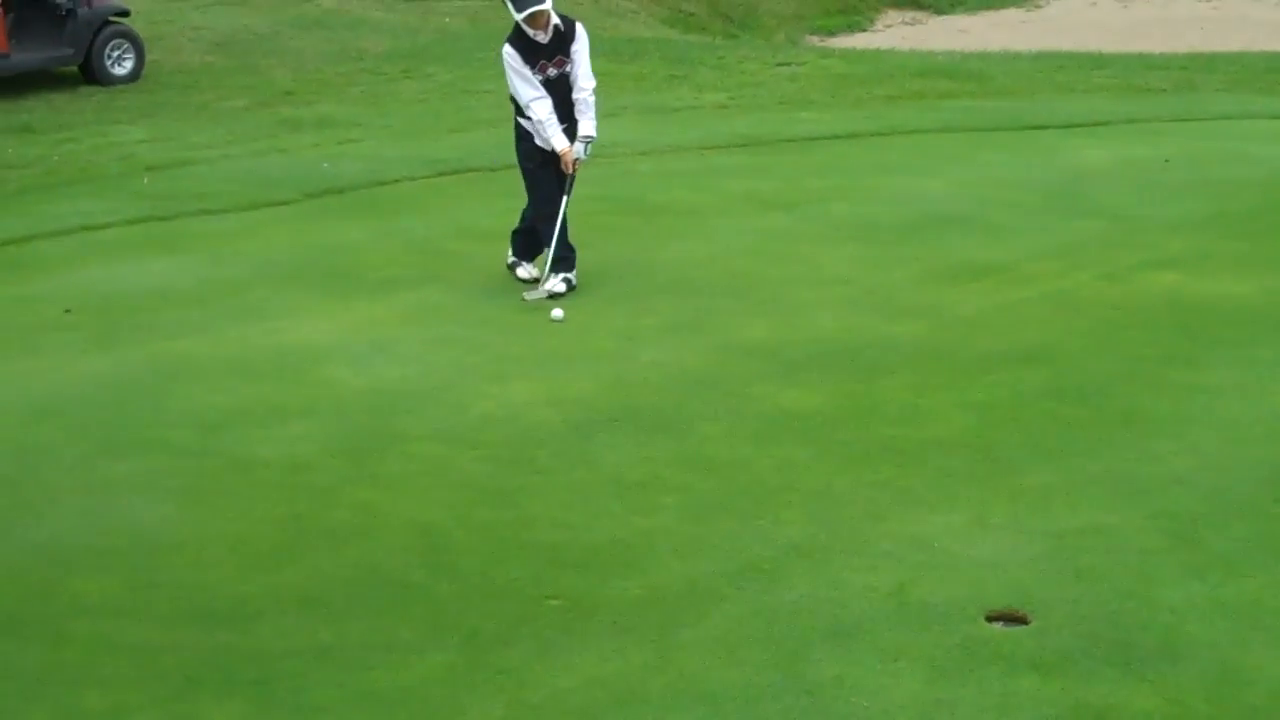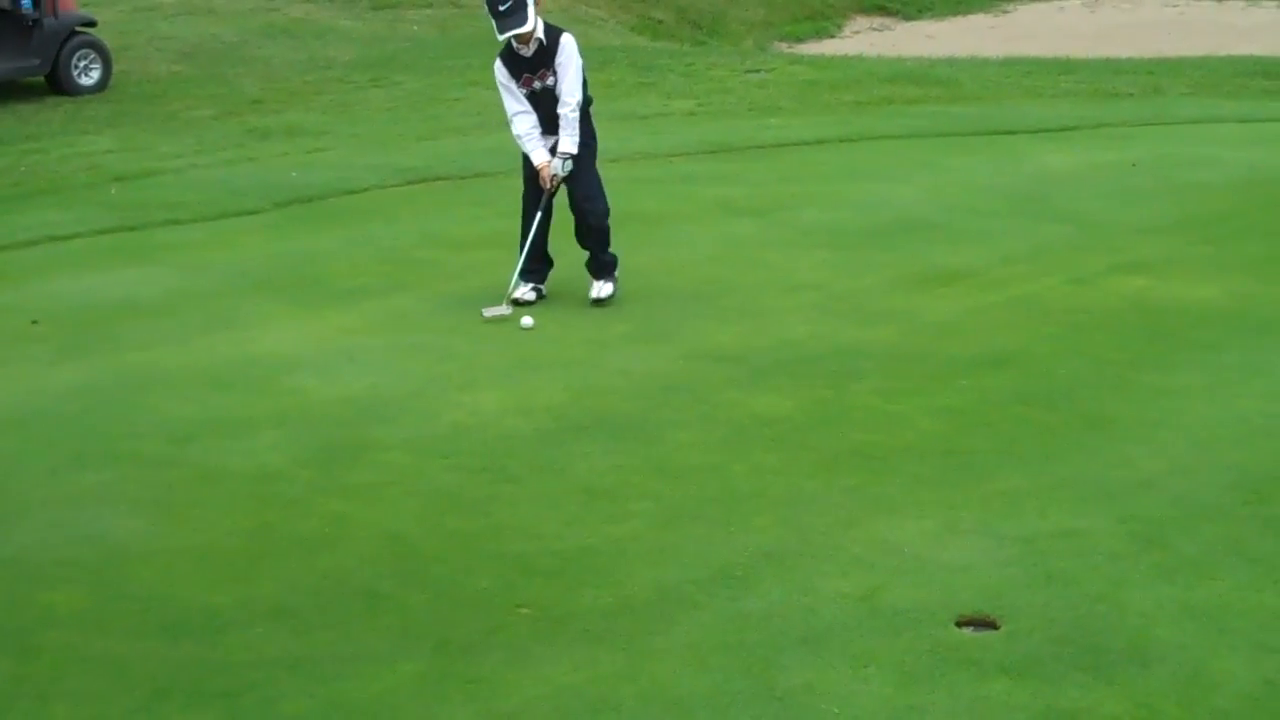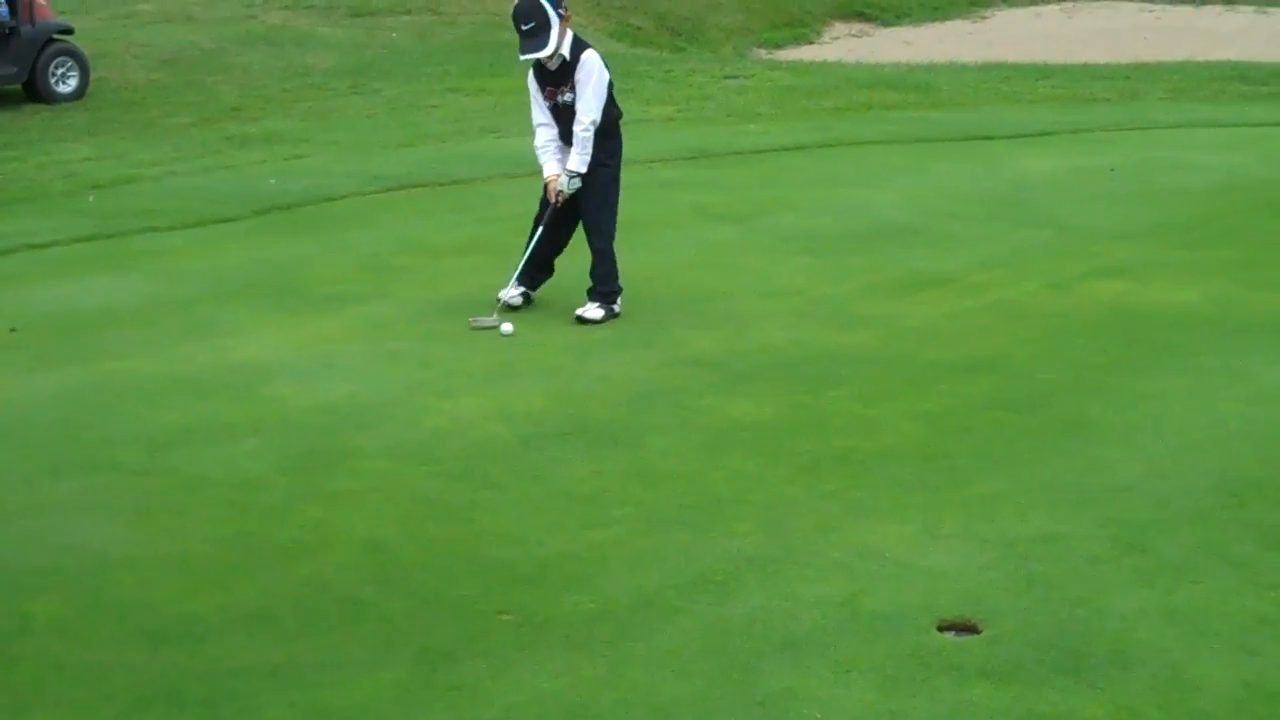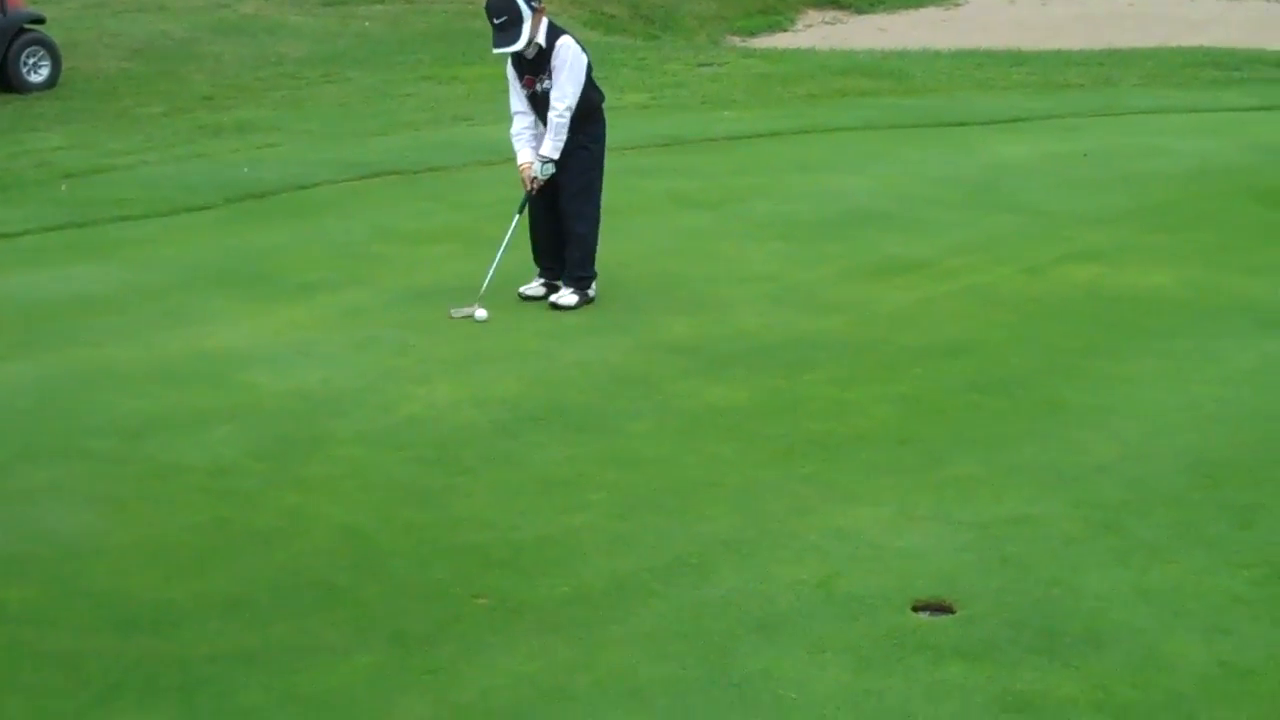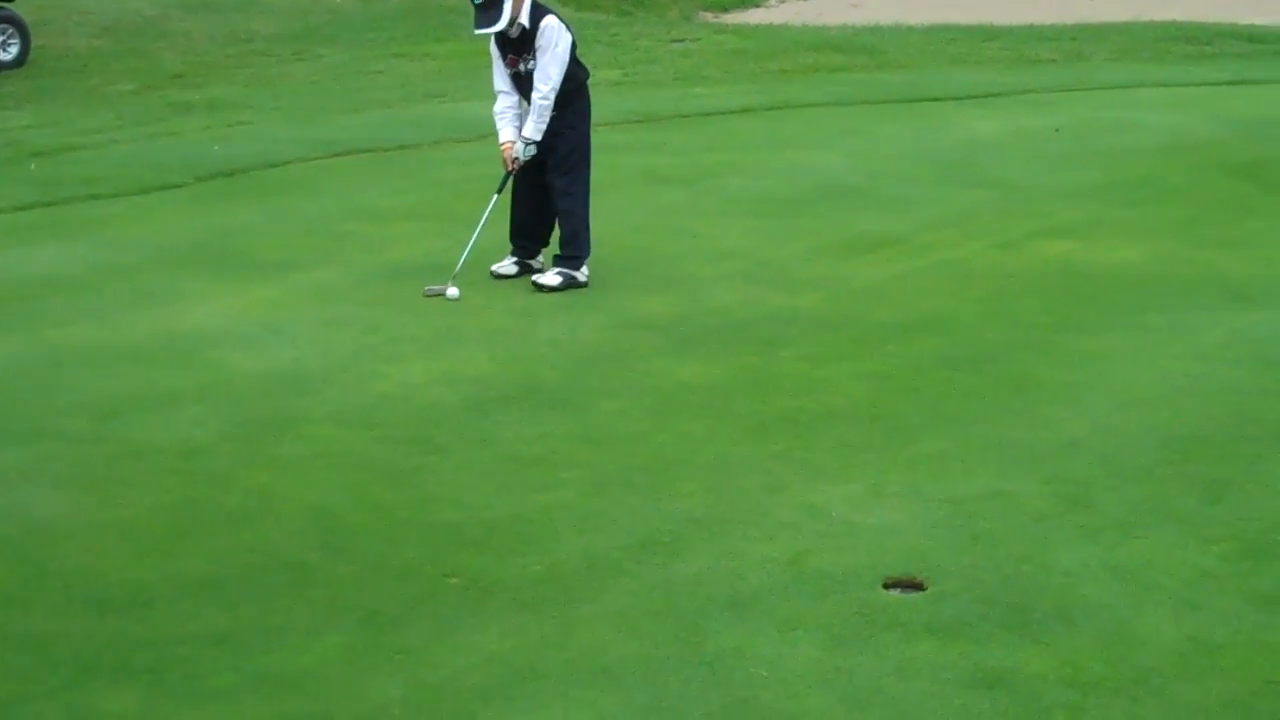
dt=0.4s
person 1, frame 1
left shoulder: (573, 32)
right shoulder: (513, 50)
left elbow: (584, 87)
right elbow: (535, 102)
left wrist: (584, 136)
right wrist: (560, 145)
left hip: (570, 126)
right hip: (534, 132)
left knee: (551, 199)
right knee: (546, 199)
left ankle: (522, 252)
right ankle: (562, 268)
person 1, frame 2
left shoulder: (562, 43)
right shoulder: (505, 64)
left elbow: (570, 104)
right elbow: (521, 116)
left wrist: (564, 154)
right wrist: (540, 159)
left hip: (575, 137)
right hip: (539, 144)
left knee: (589, 203)
right knee: (533, 208)
left ankle: (604, 271)
right ankle: (532, 277)
person 1, frame 3
left shoulder: (587, 59)
right shoulder: (537, 71)
left elbow: (588, 121)
right elbow: (544, 126)
left wrist: (573, 171)
right wrist: (551, 171)
left hip: (599, 151)
right hip: (566, 152)
left knee: (597, 223)
right knee: (551, 219)
left ankle: (607, 297)
right ankle: (529, 281)
person 1, frame 4
left shoulder: (563, 46)
right shoulder: (515, 60)
left elbow: (563, 108)
right elbow: (522, 114)
left wrist: (546, 157)
right wrist: (526, 159)
left hip: (582, 136)
right hip: (550, 137)
left knee: (577, 209)
right knee: (543, 206)
left ankle: (580, 282)
right ankle: (553, 274)
person 1, frame 5
left shoulder: (548, 26)
right shoulder: (500, 37)
left elbow: (545, 89)
right elbow: (505, 92)
left wrist: (527, 139)
right wrist: (507, 138)
left hip: (568, 112)
right hip: (537, 115)
left knee: (567, 187)
right knee: (527, 185)
left ankle: (573, 265)
right ankle: (527, 253)
